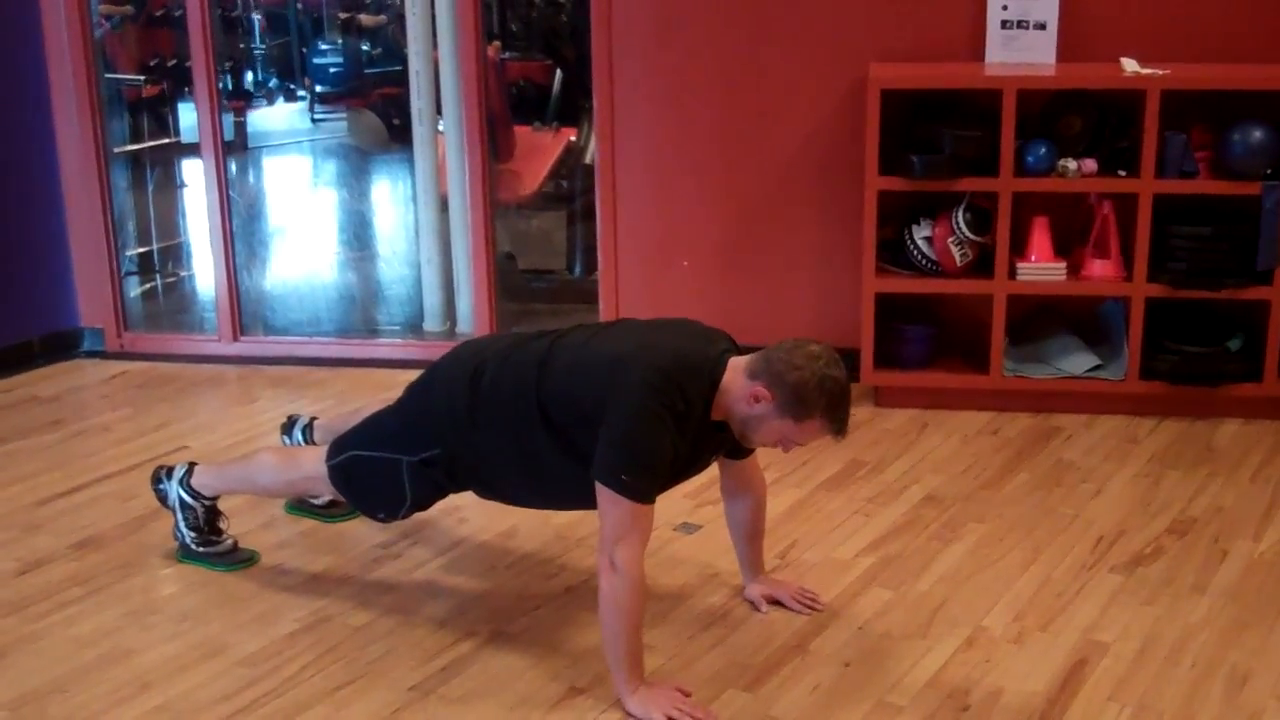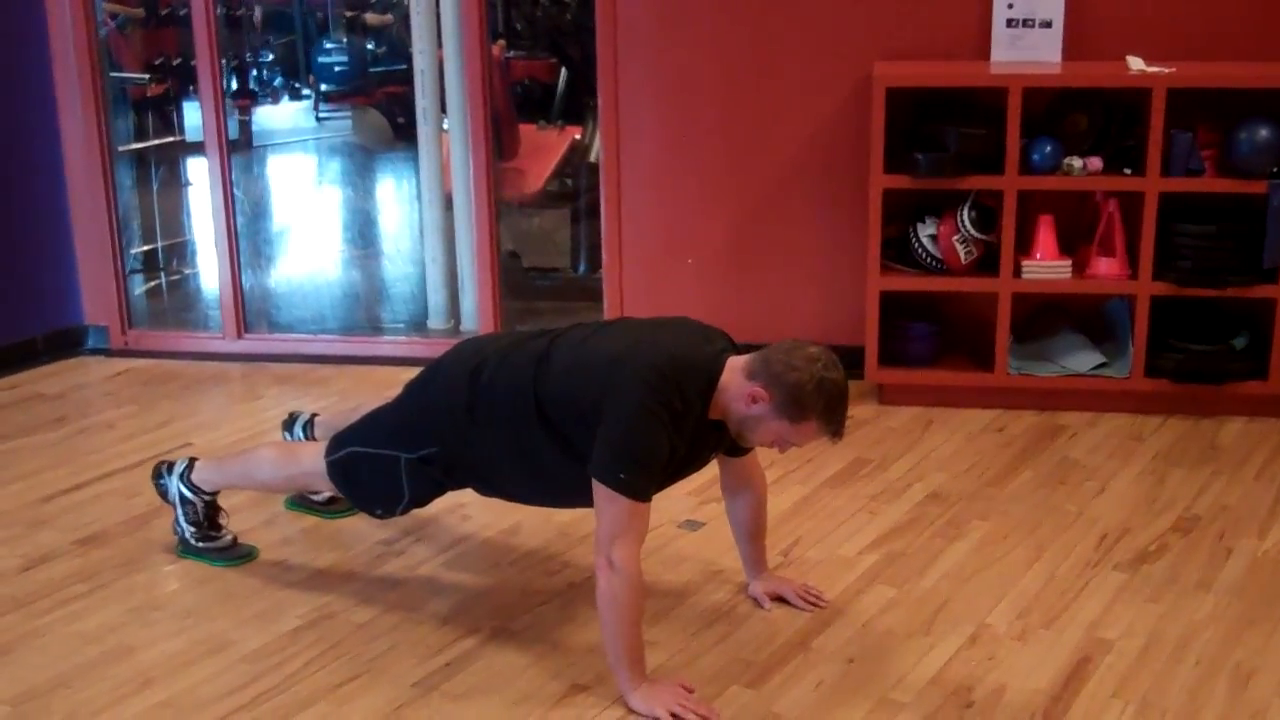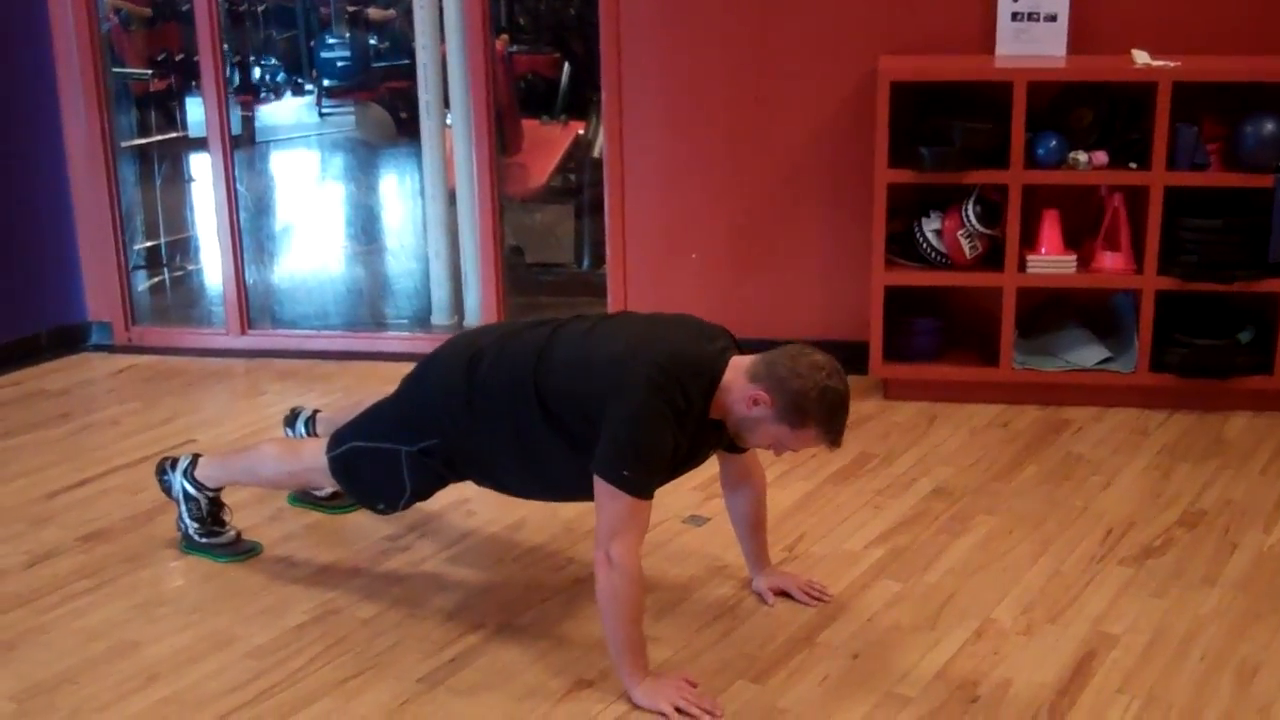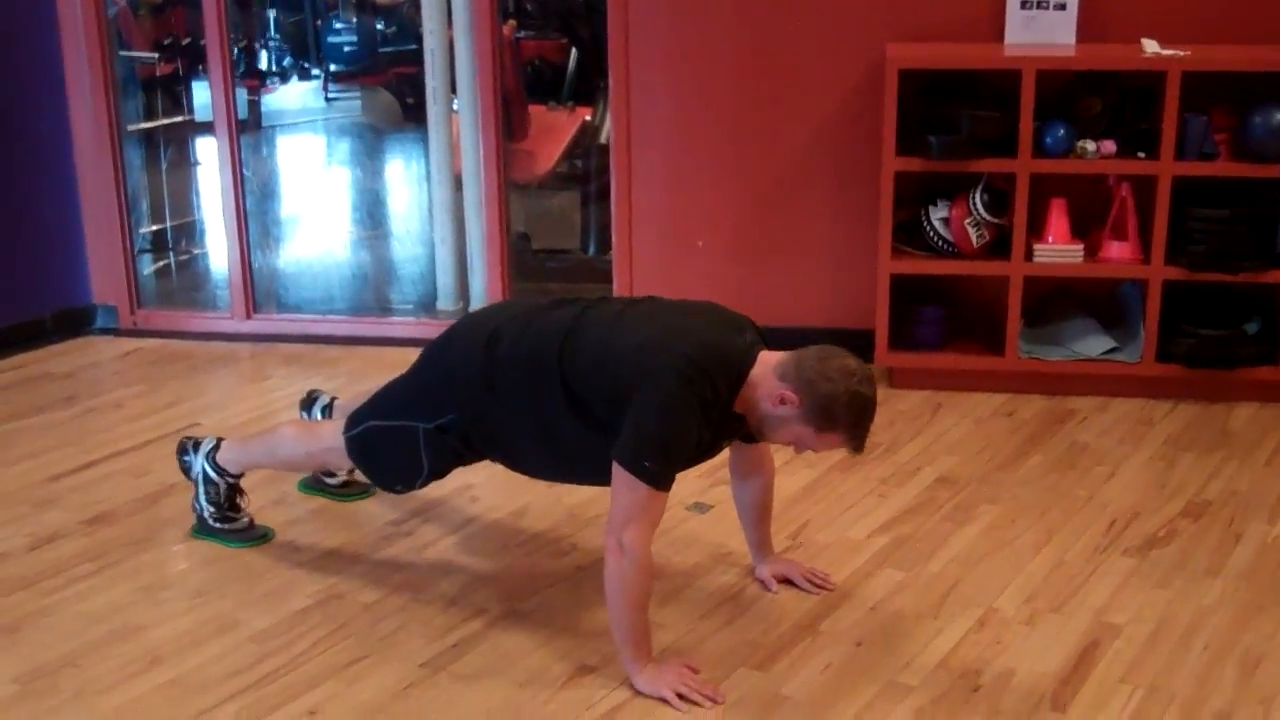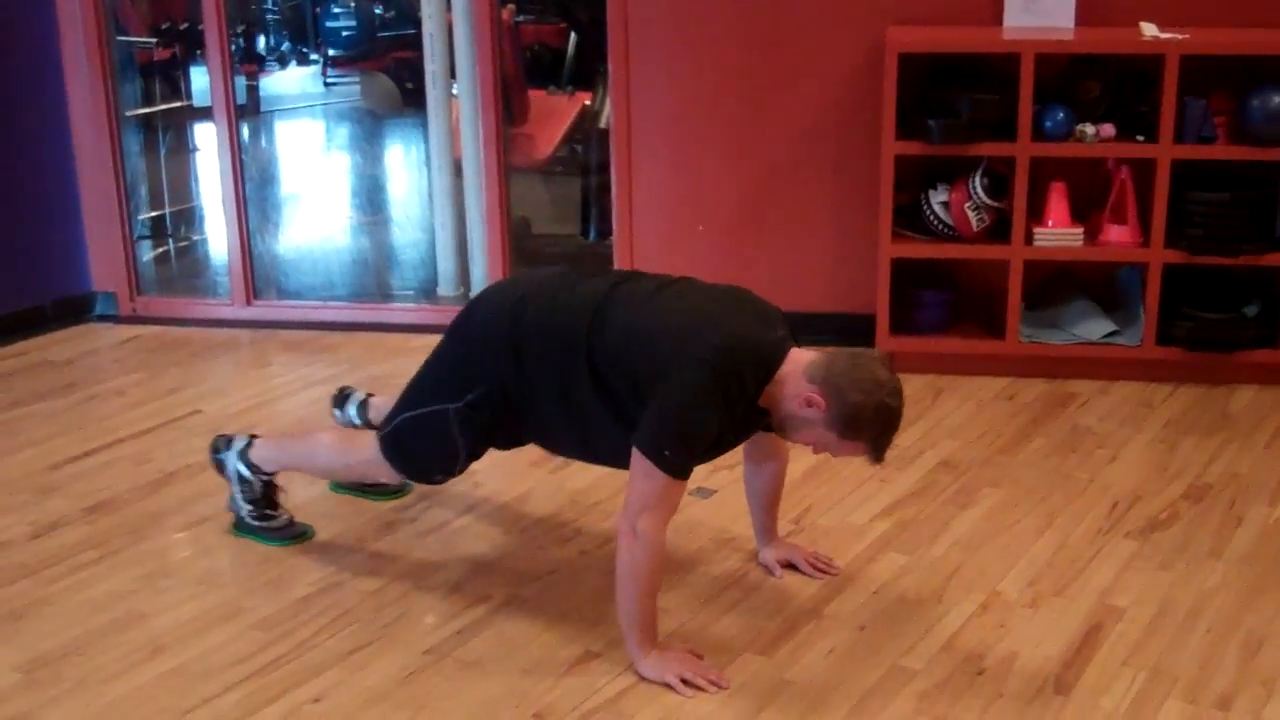
dt=0.2s
person 1, frame 1
left shoulder: (732, 374)
right shoulder: (652, 404)
left elbow: (742, 482)
right elbow: (619, 558)
left wrist: (755, 576)
left hip: (503, 385)
right hip: (462, 415)
right knee: (328, 472)
left ankle: (309, 429)
right ankle: (189, 486)
person 1, frame 2
left shoulder: (729, 372)
right shoulder: (648, 403)
left elbow: (743, 479)
right elbow: (615, 556)
left wrist: (758, 573)
left hip: (502, 384)
right hip: (460, 415)
right knee: (327, 468)
left ankle: (311, 424)
right ankle: (189, 480)
person 1, frame 3
left shoulder: (729, 371)
right shoulder: (653, 401)
left elbow: (740, 474)
right elbow: (615, 552)
left wrist: (760, 568)
left hip: (495, 378)
right hip: (457, 404)
right knee: (330, 464)
left ankle: (313, 422)
right ankle: (193, 477)
person 1, frame 4
left shoulder: (749, 361)
right shoulder: (681, 394)
left elbow: (750, 461)
right elbow: (626, 541)
left wrist: (763, 555)
right wrist: (640, 666)
left hip: (513, 356)
right hip: (476, 375)
right knee: (346, 449)
left ankle: (327, 407)
right ankle: (213, 461)
person 1, frame 5
left shoulder: (775, 351)
right shoulder: (708, 385)
left elbow: (765, 449)
right elbow: (640, 526)
left wrist: (768, 541)
right wrist: (644, 652)
left hip: (537, 326)
right hip: (498, 344)
left knee: (483, 433)
right knee: (387, 461)
left ankle: (365, 412)
right ankle: (251, 460)
